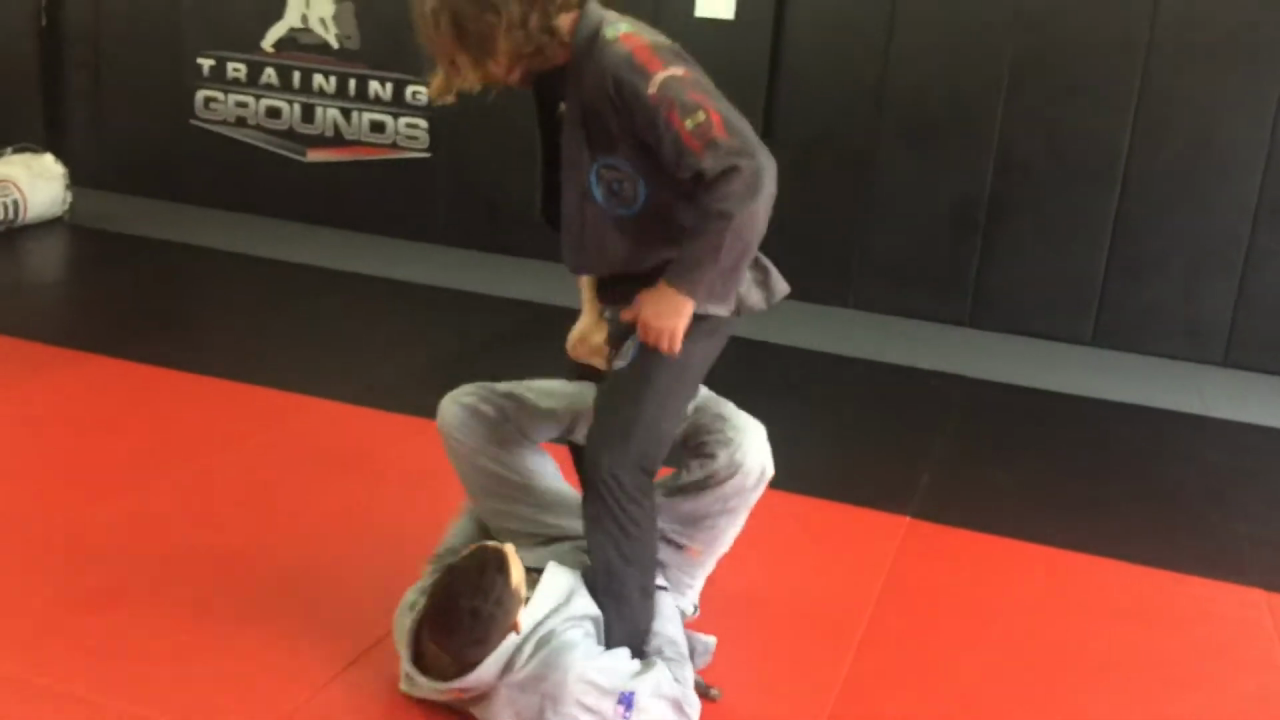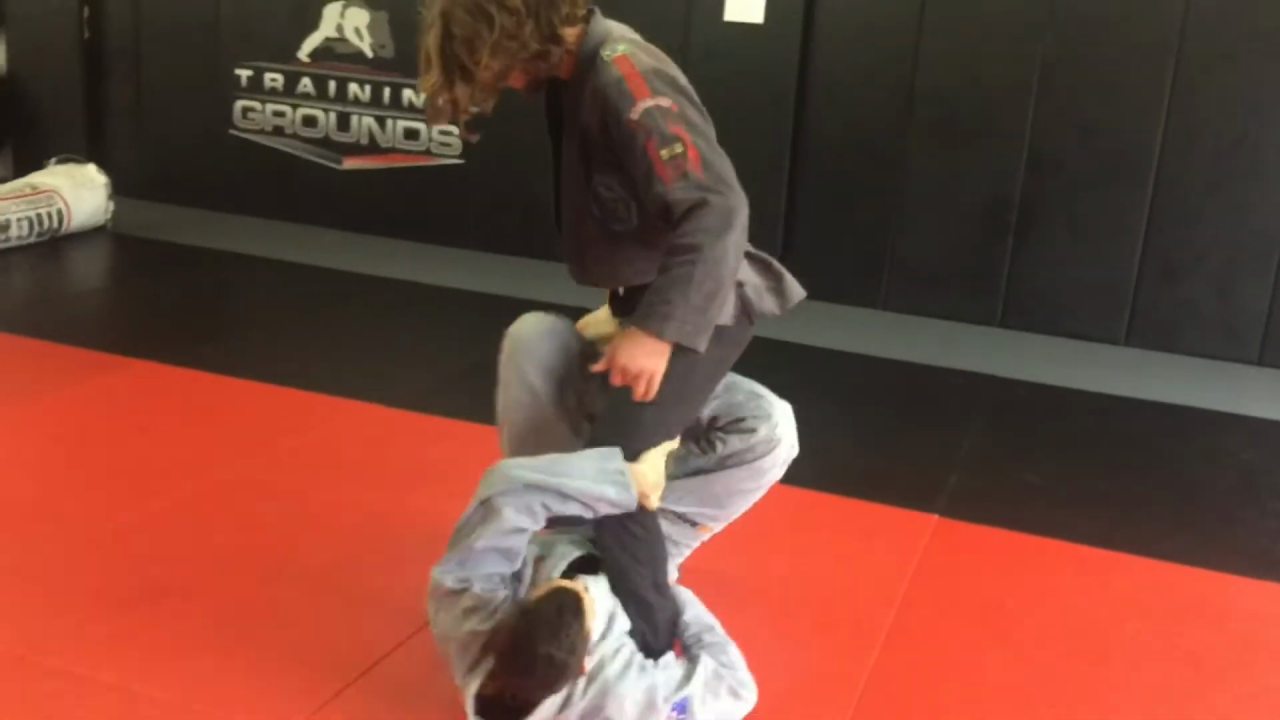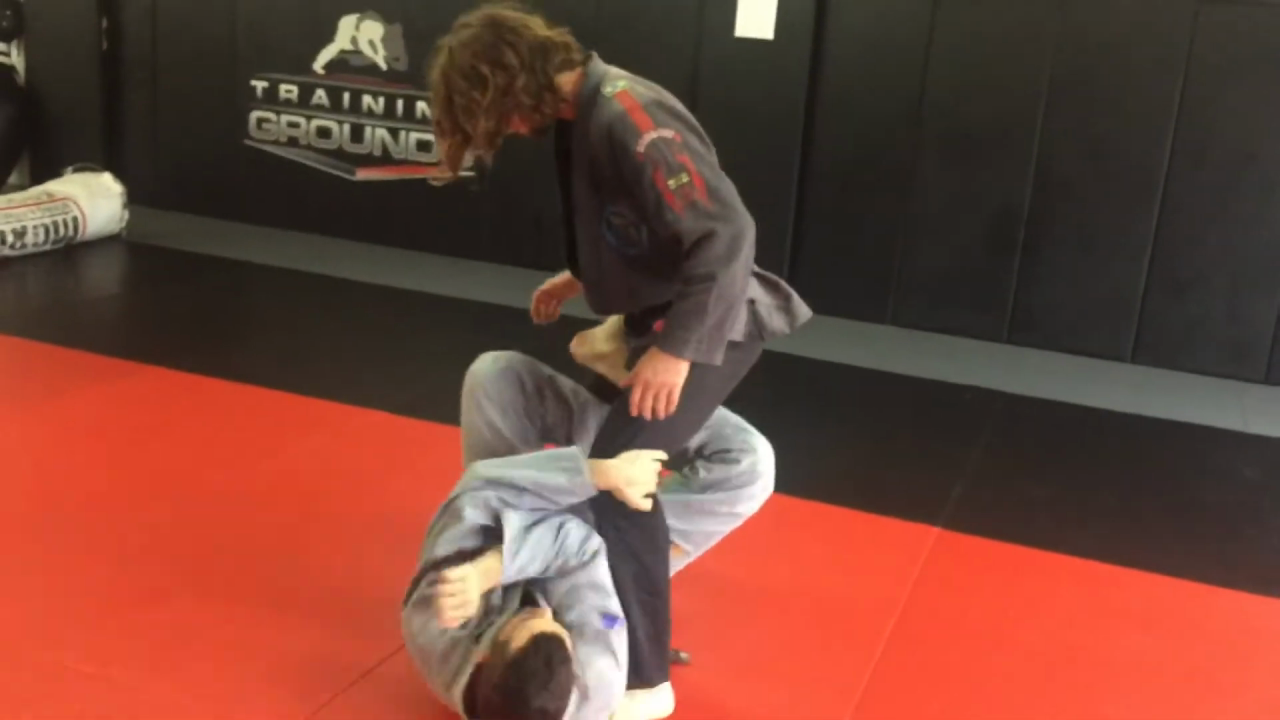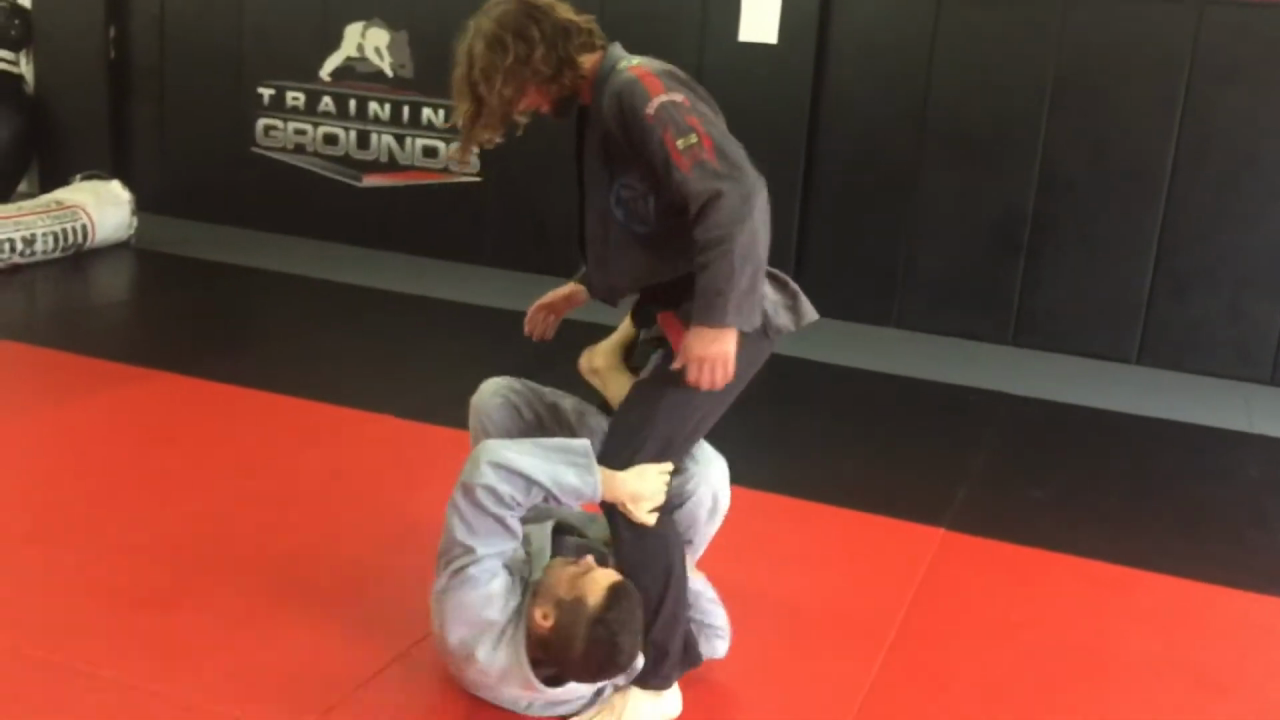
dt=0.5s
person 1, frame 1
left shoulder: (629, 61)
right shoulder: (562, 62)
left elbow: (745, 172)
left wrist: (685, 288)
right wrist: (599, 293)
left hip: (684, 296)
right hip: (636, 287)
left knee: (616, 464)
right knee: (596, 444)
left ankle: (615, 653)
person 1, frame 2
left shoulder: (623, 83)
right shoulder: (585, 67)
left elbow: (714, 214)
left wrist: (657, 331)
left hip: (697, 317)
right hip: (658, 302)
person 1, frame 3
left shoulder: (628, 117)
right shoulder: (580, 110)
left elbow: (723, 231)
left wrist: (678, 348)
right wrist: (583, 275)
left hip: (716, 323)
right hip: (661, 318)
right knee: (616, 462)
left ankle: (640, 677)
person 1, frame 4
left shoulder: (644, 93)
right shoulder: (602, 103)
left elbow: (735, 199)
left wrist: (718, 321)
right wrist: (586, 287)
left hip: (721, 326)
right hip: (681, 314)
left knee: (626, 471)
right knee: (631, 467)
left ankle: (654, 673)
right ankle: (660, 640)
person 2, frame 1
left shoulder: (416, 622)
right shoulder: (565, 676)
left wrist: (481, 509)
right wrist: (652, 597)
left hip: (556, 554)
left knee: (466, 413)
right knee: (742, 449)
person 2, frame 2
left shoulder: (459, 625)
left elbow: (507, 490)
left wrist: (624, 476)
right wrist: (666, 585)
left hip: (541, 539)
right knee: (769, 429)
person 2, frame 3
left shoulder: (432, 635)
right shoulder: (592, 687)
left elbow: (480, 489)
right elbow: (580, 551)
left wrist: (600, 473)
right wrist: (490, 568)
left knee: (496, 373)
right knee: (747, 466)
person 2, frame 4
left shoulder: (473, 610)
right shoulder: (622, 657)
left elbow: (489, 466)
right elbow: (712, 640)
left wrist: (612, 484)
left hip: (522, 560)
left knee: (497, 397)
right knee: (703, 478)
right ankle: (626, 389)
